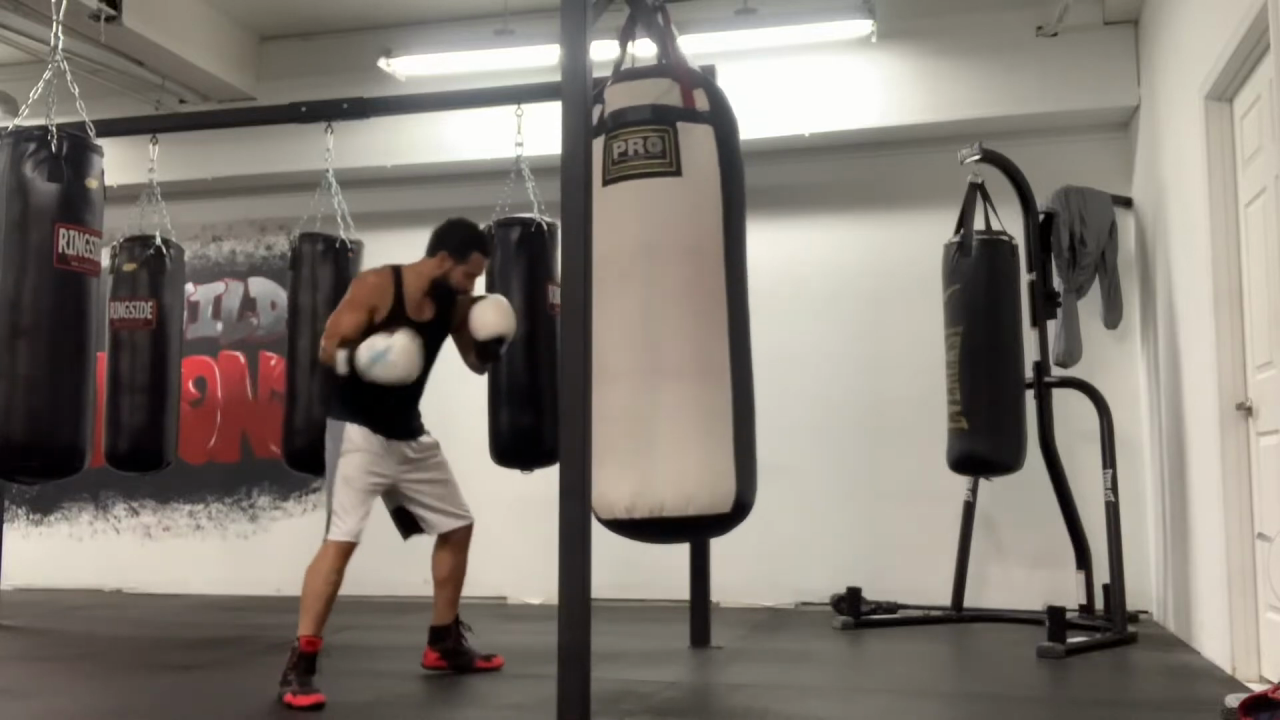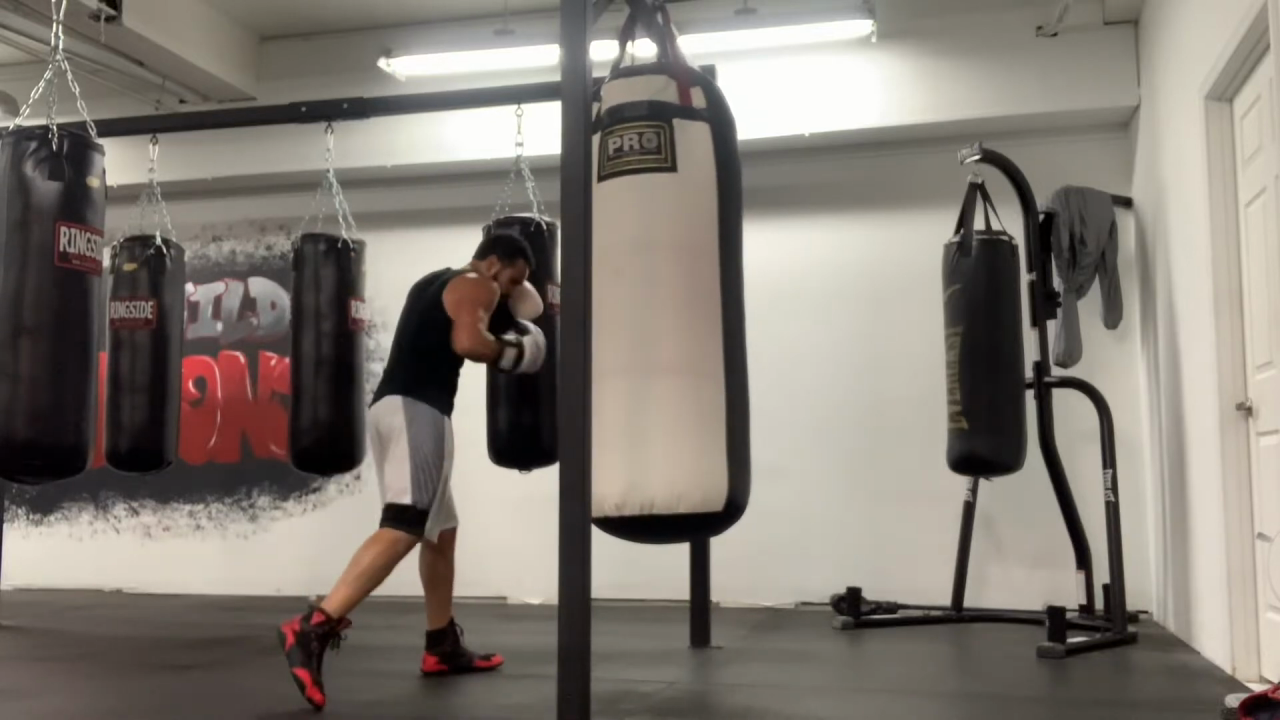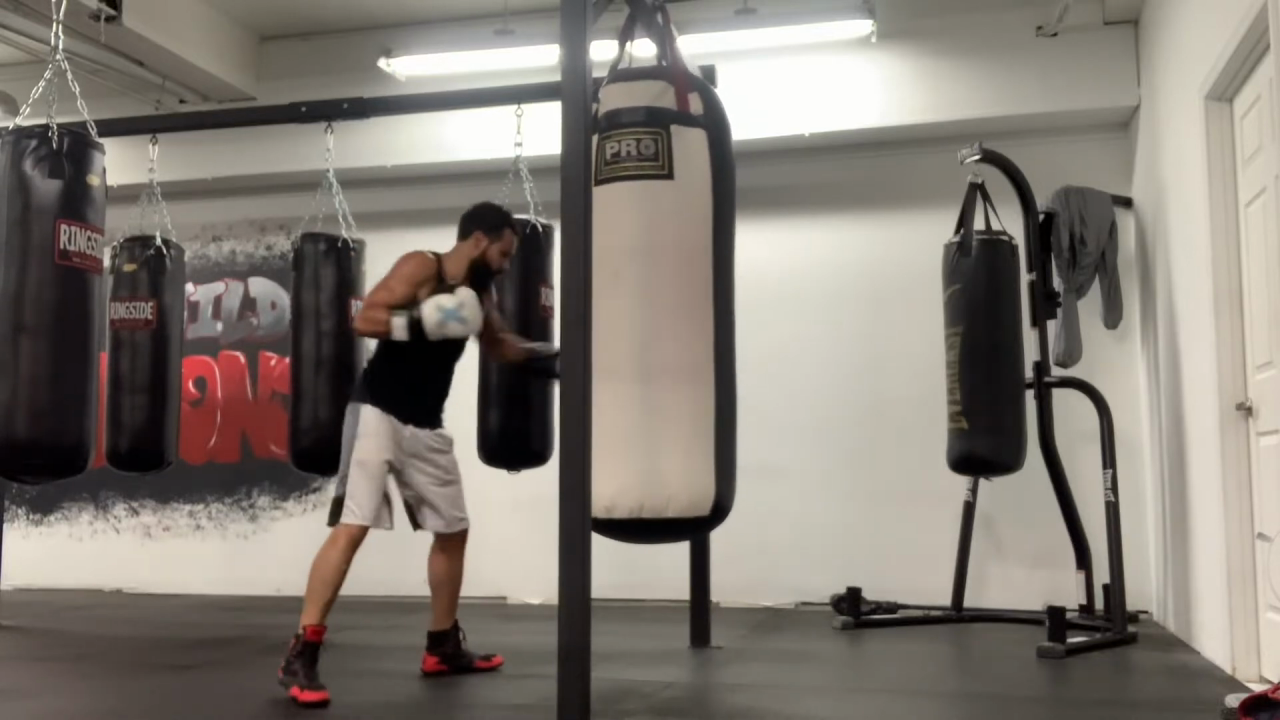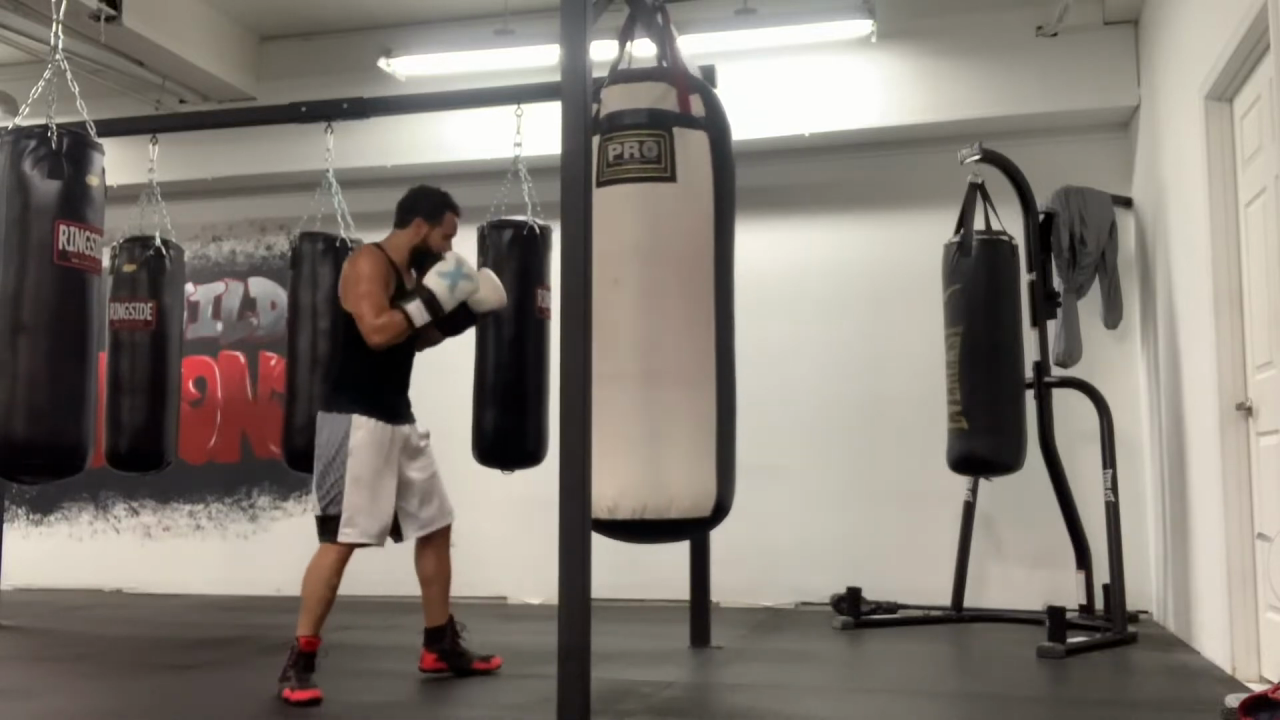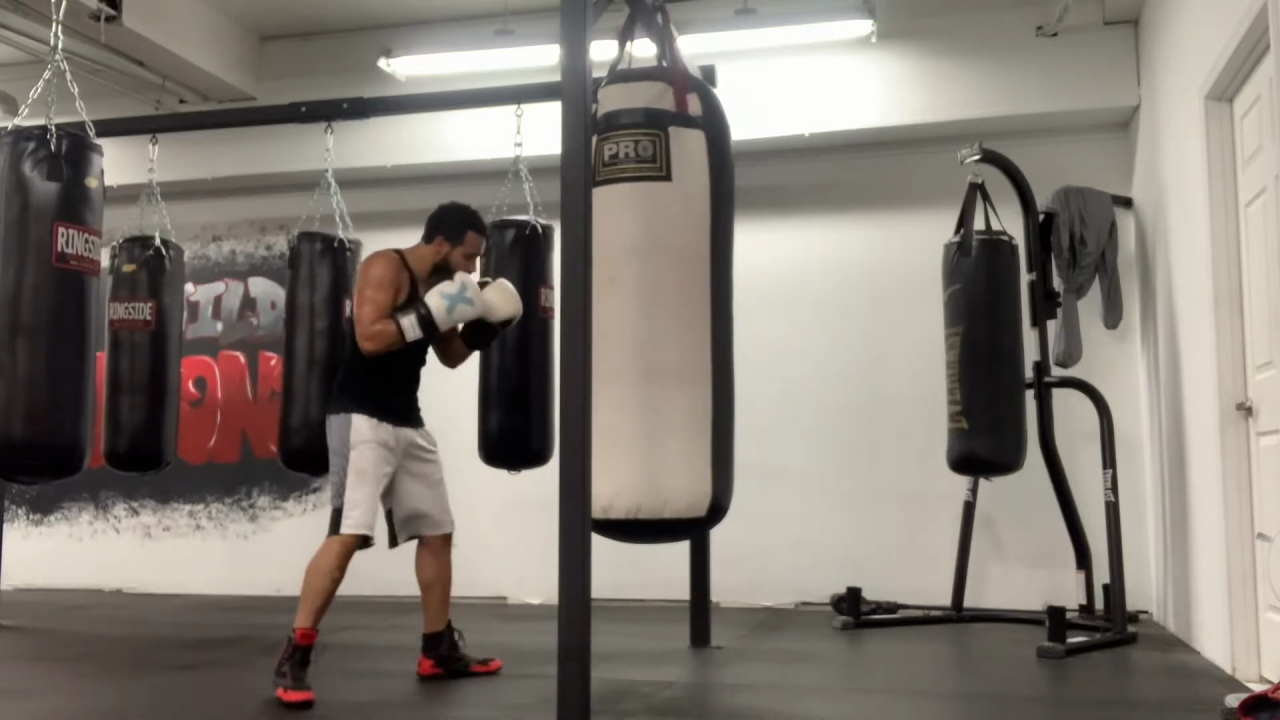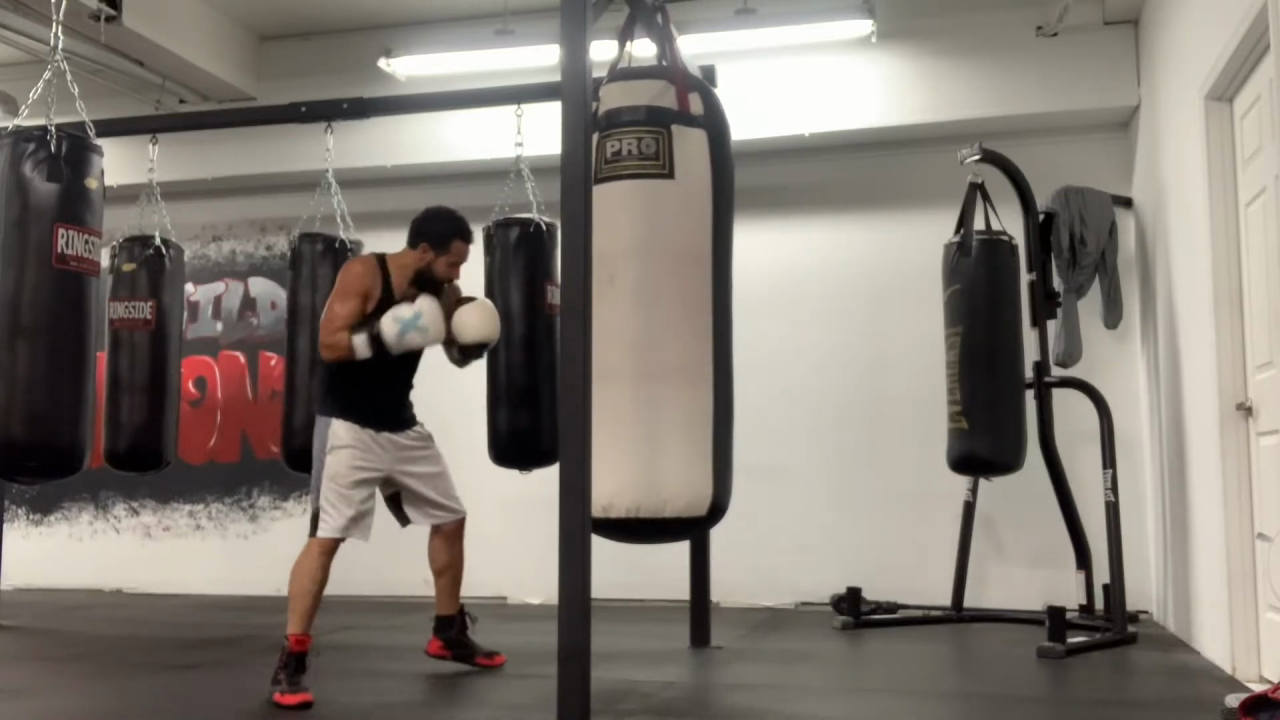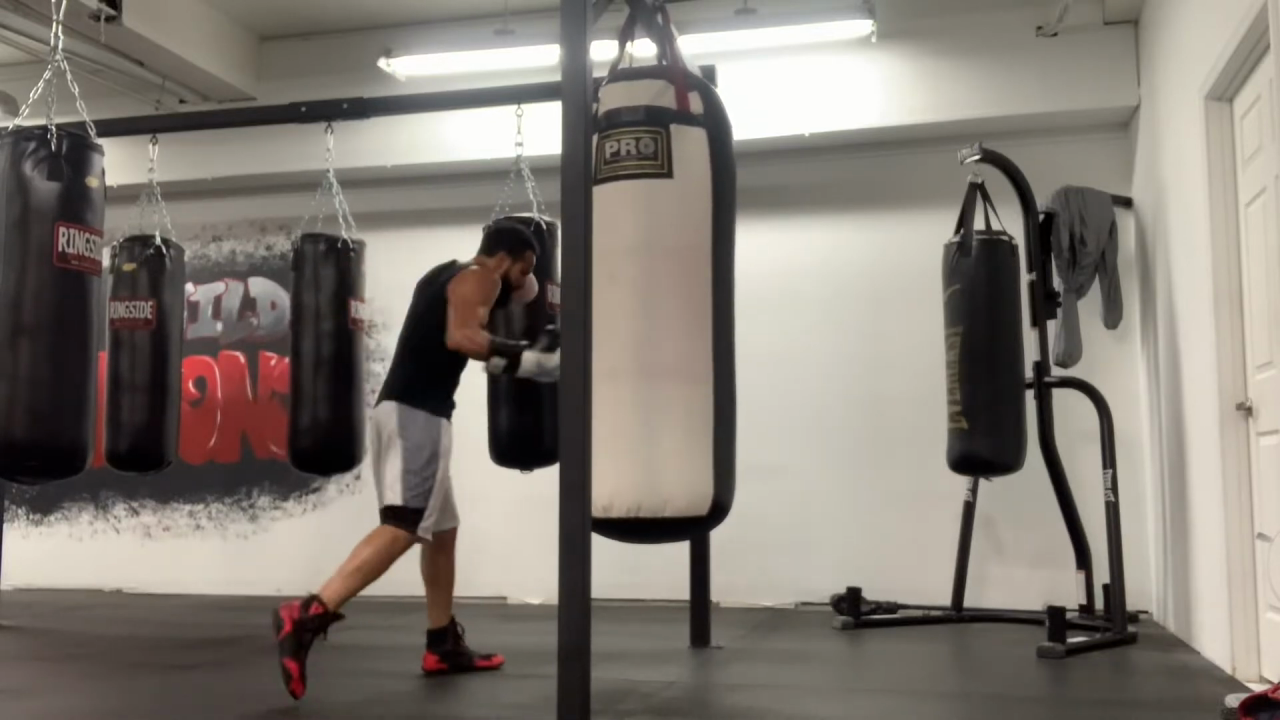
dt=0.4s
person 1, frame 1
left shoulder: (454, 300)
right shoulder: (375, 285)
left elbow: (478, 363)
right elbow: (329, 347)
left wrist: (491, 338)
right wrist: (362, 360)
left hip: (409, 435)
right hip: (358, 430)
left knee: (457, 527)
right knee: (340, 540)
left ankle: (445, 644)
right ankle: (299, 667)
person 1, frame 2
left shoulder: (440, 284)
right shoulder: (476, 286)
right elbow: (469, 344)
left wrist: (510, 313)
right wrist: (517, 351)
left hip: (394, 408)
right hip: (417, 412)
left knee: (441, 531)
right knee: (402, 529)
left ankle: (442, 646)
right ankle: (311, 631)
person 1, frame 3
left shoulder: (479, 291)
right shoulder: (419, 268)
left elbow: (504, 347)
right elbow: (364, 320)
left wrist: (555, 359)
right wrist: (422, 321)
left hip: (426, 426)
right hip: (379, 412)
left knee: (452, 531)
right knee: (351, 527)
left ankle: (443, 648)
right ankle: (301, 655)
person 1, frame 4
left shoulder: (413, 271)
right shoulder: (369, 262)
right elbow: (378, 332)
left wrist: (459, 312)
right wrist: (433, 297)
left hip: (399, 420)
right hip: (355, 420)
left knee: (435, 528)
right knee: (341, 541)
left ankle: (441, 646)
right ankle: (299, 662)
person 1, frame 5
left shoulder: (438, 284)
right shoulder: (384, 266)
left elbow: (452, 357)
right elbow: (369, 337)
left wrist: (485, 325)
right wrist: (432, 315)
left hip: (408, 422)
right hip: (361, 419)
left knee: (436, 534)
right knee: (348, 535)
left ankle: (438, 650)
right ankle: (294, 658)
person 1, frame 6
left shoulder: (442, 293)
right shoulder: (362, 273)
left elbow: (458, 354)
right elbow: (328, 346)
left wrist: (474, 340)
right wrist: (387, 336)
left hip: (402, 427)
right hip: (347, 425)
left knee: (450, 519)
right knee: (326, 537)
left ankle: (449, 634)
right ankle: (290, 664)
person 1, frame 7
left shoulder: (448, 275)
right shoulder: (476, 279)
right elbow: (461, 339)
left wrist: (505, 302)
right wrist: (524, 359)
left hip: (409, 412)
right hip: (418, 414)
left knee: (442, 530)
right knee: (400, 528)
left ankle: (444, 645)
right ankle: (306, 617)
